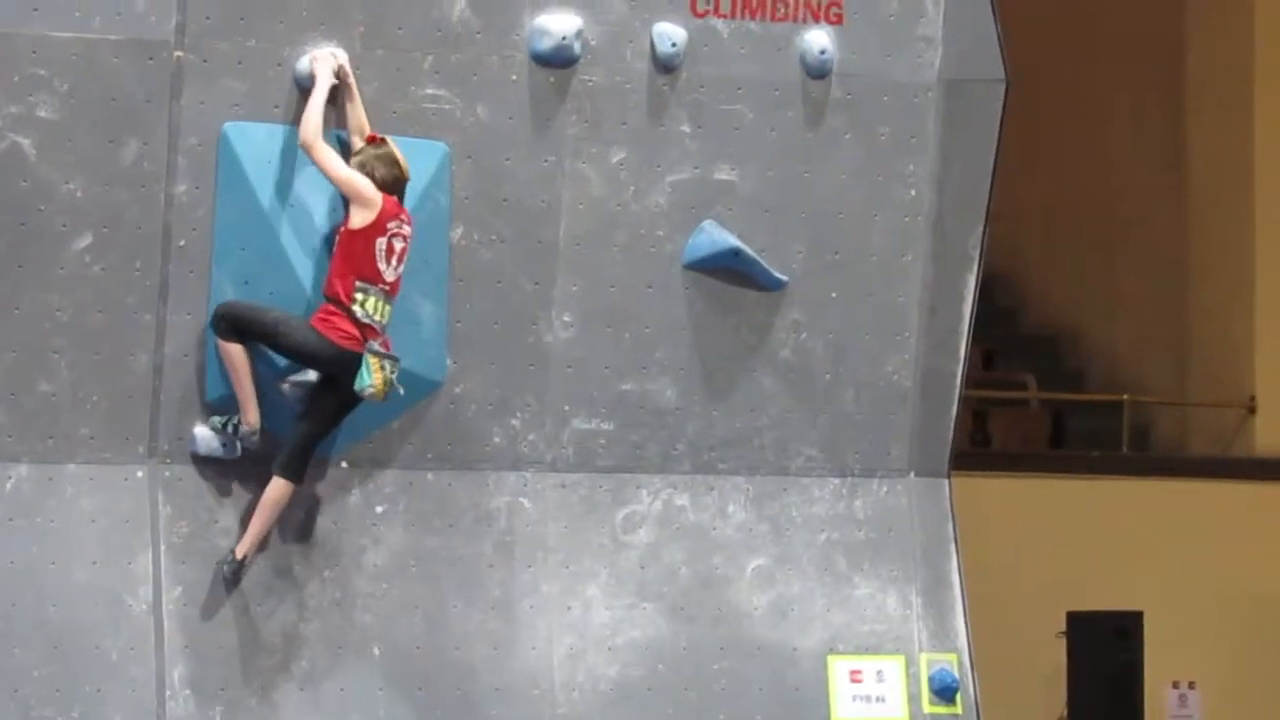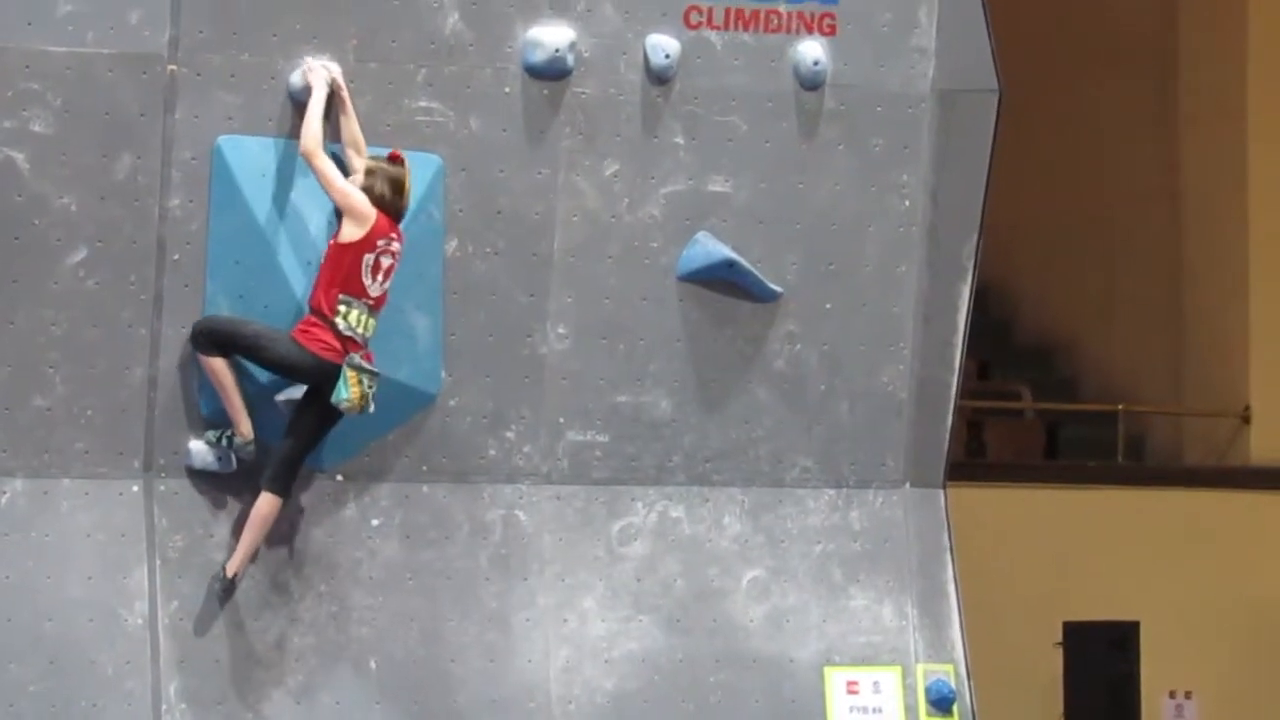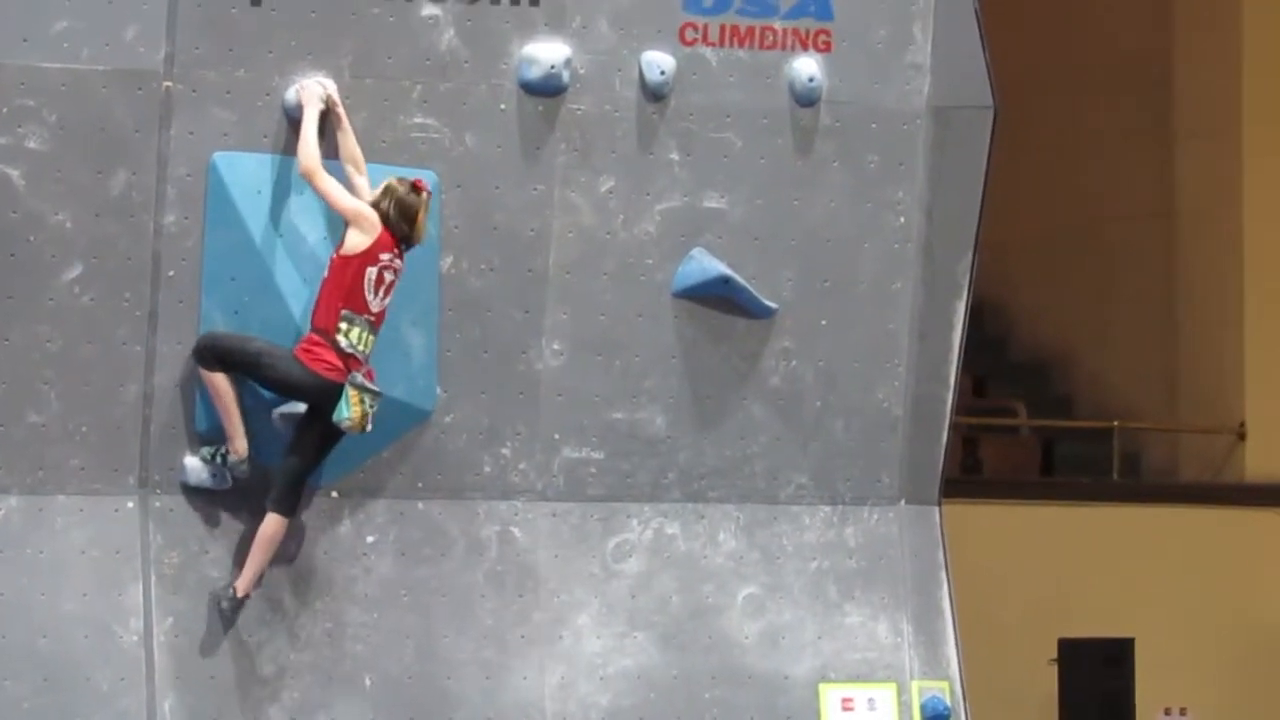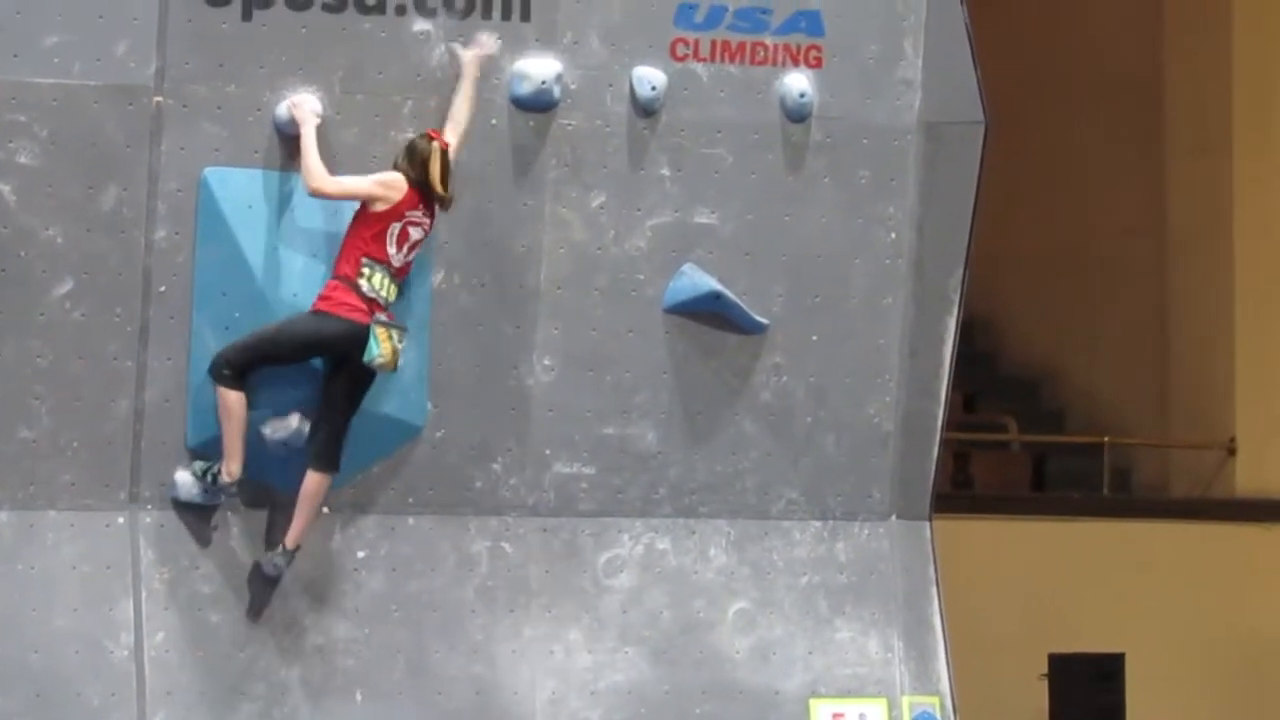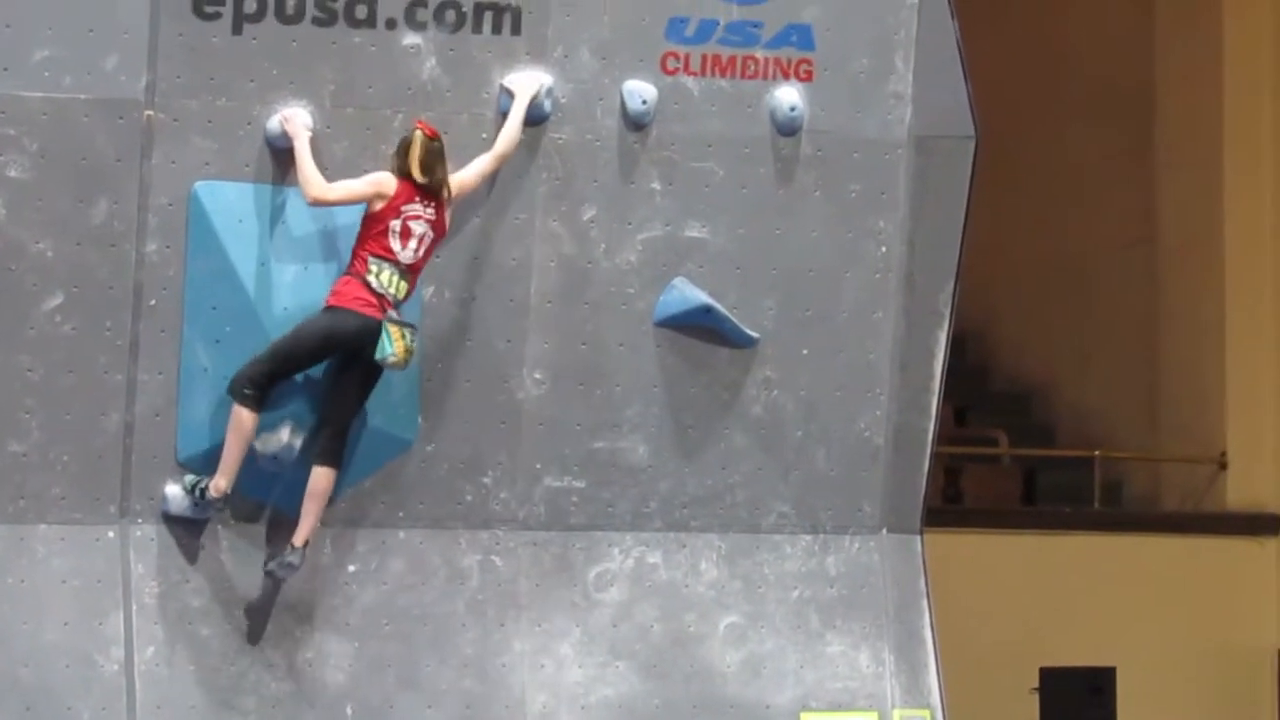
dt=0.4s
person 1, frame 1
left shoulder: (371, 198)
right shoulder: (400, 215)
left elbow: (310, 142)
right elbow: (364, 141)
left wrist: (322, 81)
right wrist: (348, 85)
left hip: (333, 342)
right hip: (364, 357)
left knee: (226, 316)
right knee: (297, 451)
left ankle: (247, 423)
right ankle: (242, 554)
person 1, frame 2
left shoulder: (363, 213)
right shoulder: (391, 231)
left elbow: (311, 150)
right elbow: (358, 154)
left wrist: (320, 90)
right wrist: (341, 98)
left hip: (315, 353)
right hip: (349, 369)
left knee: (206, 331)
right knee: (283, 466)
left ankle: (241, 434)
right ankle: (232, 572)
person 1, frame 3
left shoulder: (369, 226)
right shoulder: (393, 249)
left elbow: (310, 168)
right elbow: (356, 169)
left wrist: (312, 108)
right wrist: (338, 113)
left hip: (315, 372)
right hip: (349, 388)
left knee: (208, 348)
right knee: (288, 486)
left ankle: (236, 453)
right ankle: (238, 590)
person 1, frame 4
left shoulder: (395, 187)
right shoulder: (434, 200)
left elbow: (318, 184)
right elbow: (449, 139)
left wrist: (307, 125)
right wrist: (471, 71)
left hip: (337, 319)
right hip: (375, 337)
left knee: (228, 365)
right knee: (327, 440)
left ankle: (225, 475)
right ankle: (288, 549)
person 1, frame 5
left shoulder: (386, 186)
right shoulder: (447, 196)
left elbow: (317, 193)
right elbow: (501, 151)
left wrist: (300, 139)
right wrist: (522, 97)
left hip: (347, 314)
right hip: (382, 329)
left knee: (249, 381)
right knee: (331, 438)
left ankle: (214, 490)
right ankle: (296, 548)
